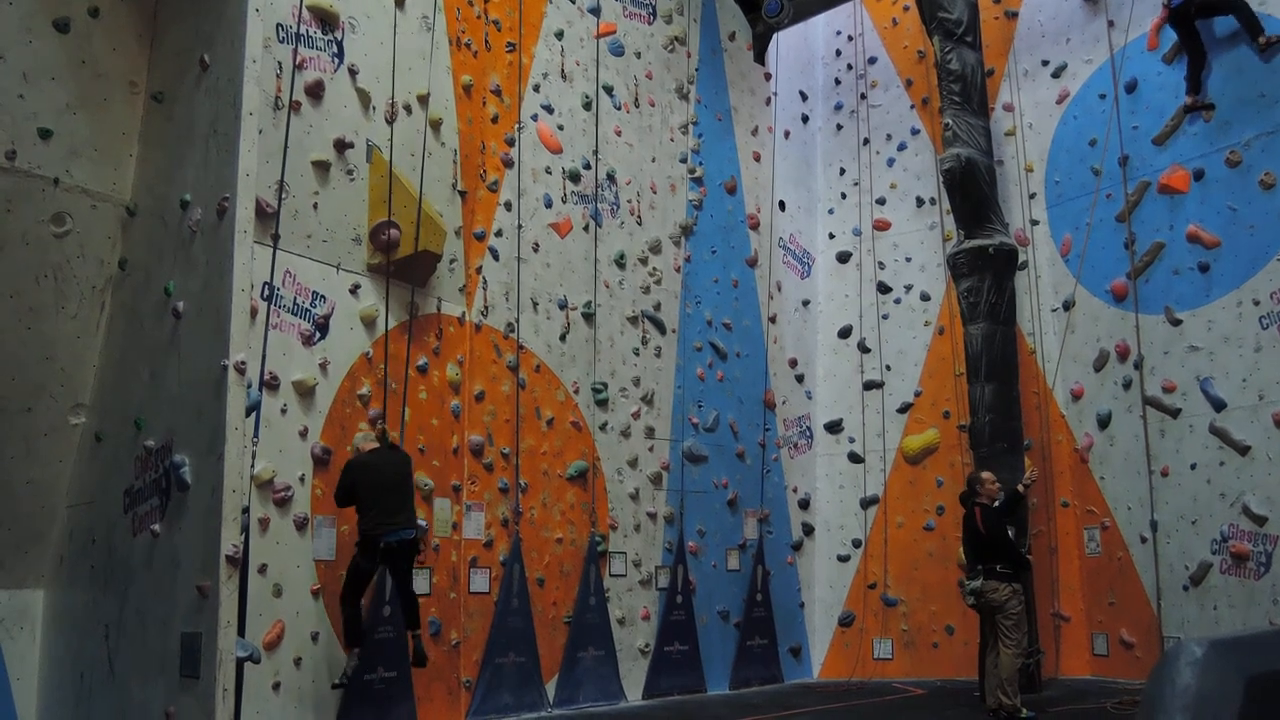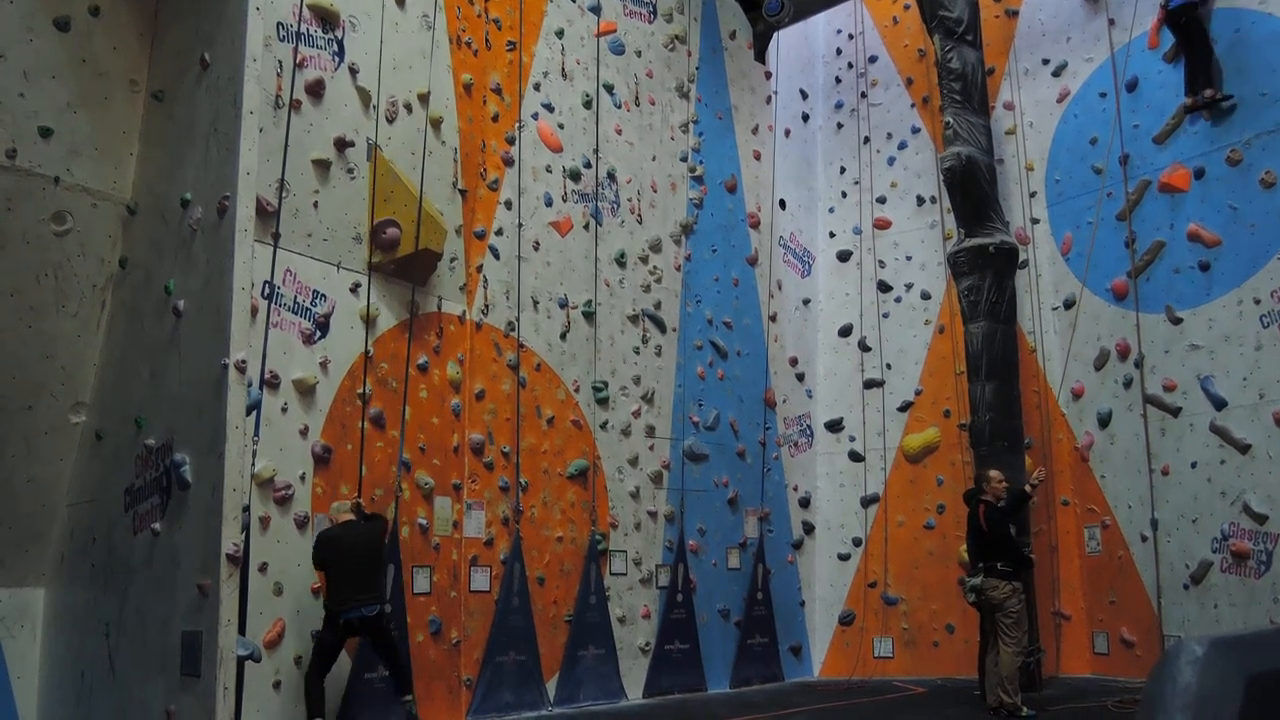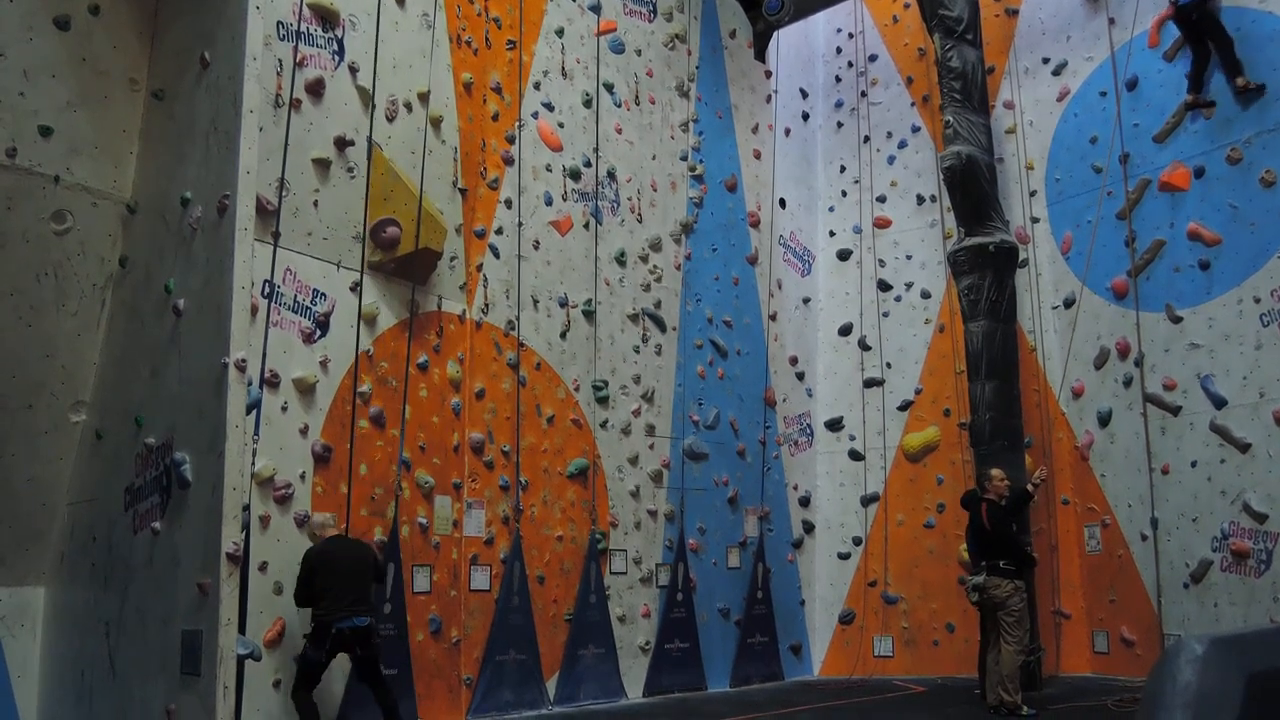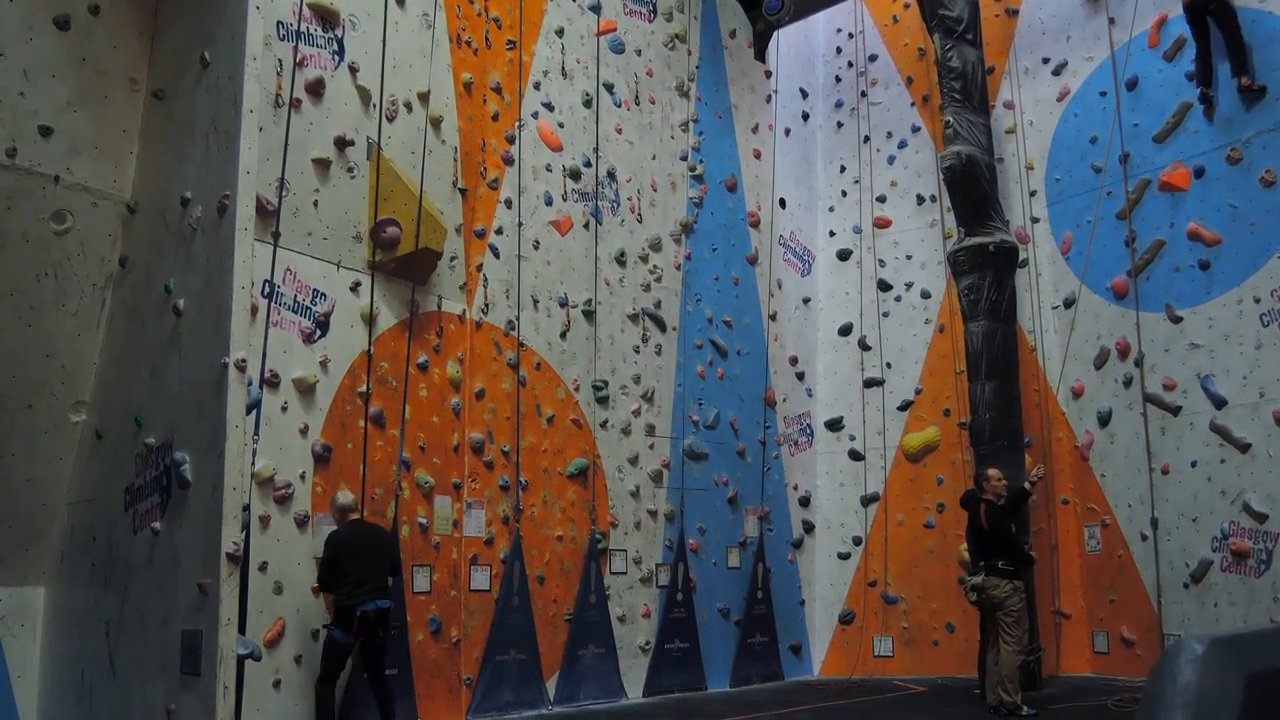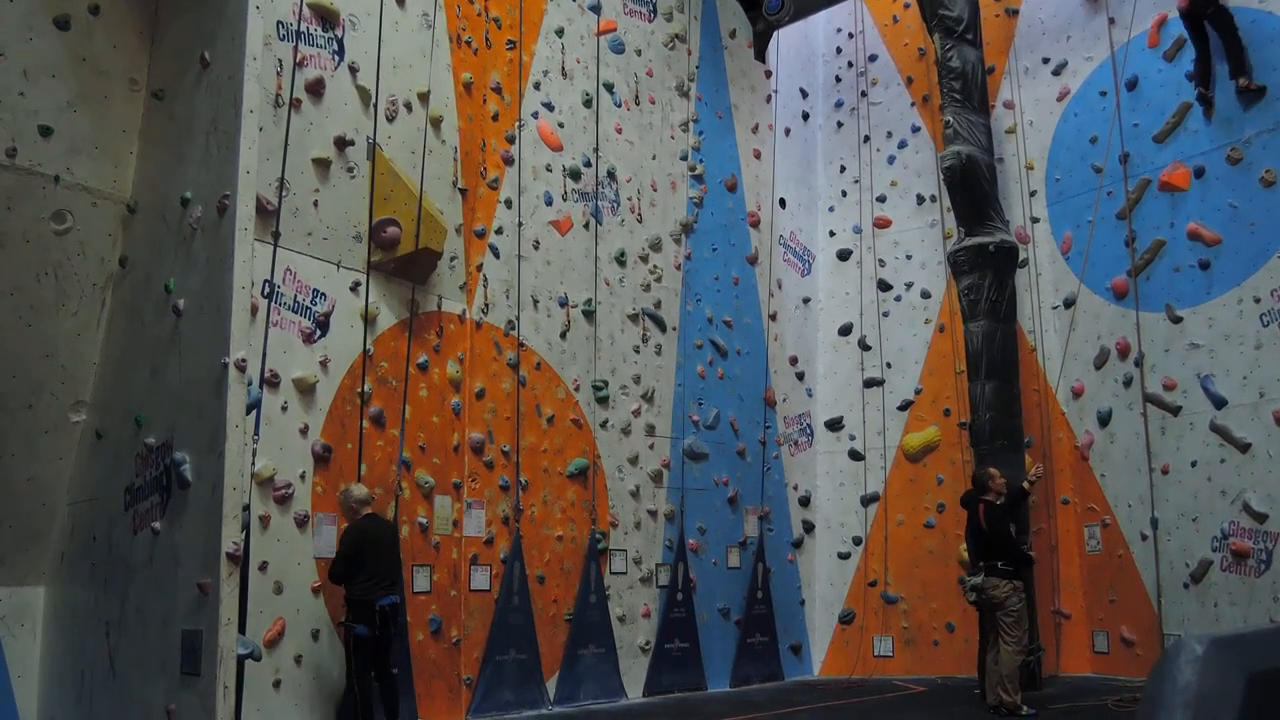
dt=0.7s
person 1, frame 1
left shoulder: (974, 514)
right shoulder: (987, 516)
left elbow: (1004, 510)
right elbow: (1006, 547)
left wrist: (1023, 486)
right wrist: (1026, 563)
left hip: (985, 585)
right hip: (1002, 585)
left knee: (994, 647)
right knee: (1011, 646)
person 1, frame 2
left shoulder: (980, 510)
right shoulder: (989, 513)
left elbow: (1009, 510)
right elbow: (1008, 543)
left wrist: (1031, 485)
right wrist: (1028, 561)
left hip: (986, 583)
right hip: (1003, 583)
left knee: (993, 646)
right knee: (1012, 645)
person 1, frame 3
left shoulder: (981, 510)
right shoulder: (992, 512)
left elbow: (1012, 508)
right elbow: (1011, 542)
left wrist: (1033, 485)
right wrist: (1031, 560)
left hip: (989, 582)
right hip: (1006, 582)
left knee: (995, 645)
right knee: (1013, 644)
left ankle: (994, 701)
right ankle: (1010, 703)
person 1, frame 4
left shoulder: (981, 510)
right shoulder: (991, 513)
left elbow: (1011, 506)
right elbow: (1010, 543)
left wrist: (1030, 482)
right wrist: (1029, 559)
left hip: (987, 582)
right hip: (1004, 582)
left knee: (994, 645)
right knee: (1012, 644)
left ankle: (995, 701)
right ankle: (1010, 703)
person 1, frame 5
left shoulder: (979, 510)
right shoulder: (991, 513)
left elbow: (1009, 506)
right elbow: (1008, 545)
left wrist: (1029, 482)
right wrist: (1029, 559)
left hip: (986, 582)
right hip: (1004, 583)
left knee: (994, 645)
right knee: (1012, 644)
left ankle: (994, 701)
right ankle: (1010, 703)
person 2, frame 1
left shoulder: (355, 464)
right shoulder: (402, 459)
left elbow: (341, 500)
right wrist: (384, 439)
left hip: (375, 541)
right hip: (408, 537)
left knee: (350, 599)
right knee: (405, 588)
left ankle: (352, 662)
right ankle: (417, 645)
person 2, frame 2
left shoulder: (326, 536)
right shoulder: (374, 531)
left elbow: (319, 564)
right wrist: (362, 512)
left hip: (340, 616)
right hip: (373, 613)
left knee: (314, 675)
right knee: (396, 663)
person 2, frame 3
left shoulder: (314, 553)
right shoulder: (364, 549)
left elbow: (300, 599)
right elbow: (381, 577)
left hip: (329, 629)
right hip: (362, 627)
left knee: (301, 691)
right knee: (377, 683)
person 2, frame 4
left shoulder: (336, 538)
right shoulder: (382, 534)
left elbow: (324, 583)
right elbow: (396, 570)
left hip: (349, 614)
right hip: (380, 612)
left knee: (326, 681)
right knee: (377, 675)
person 2, frame 5
left shoulder: (354, 531)
right shoulder: (389, 528)
left elbow: (336, 574)
left wrist: (351, 582)
left hip: (364, 609)
right hip: (390, 605)
left knee: (359, 676)
right knee: (384, 671)
